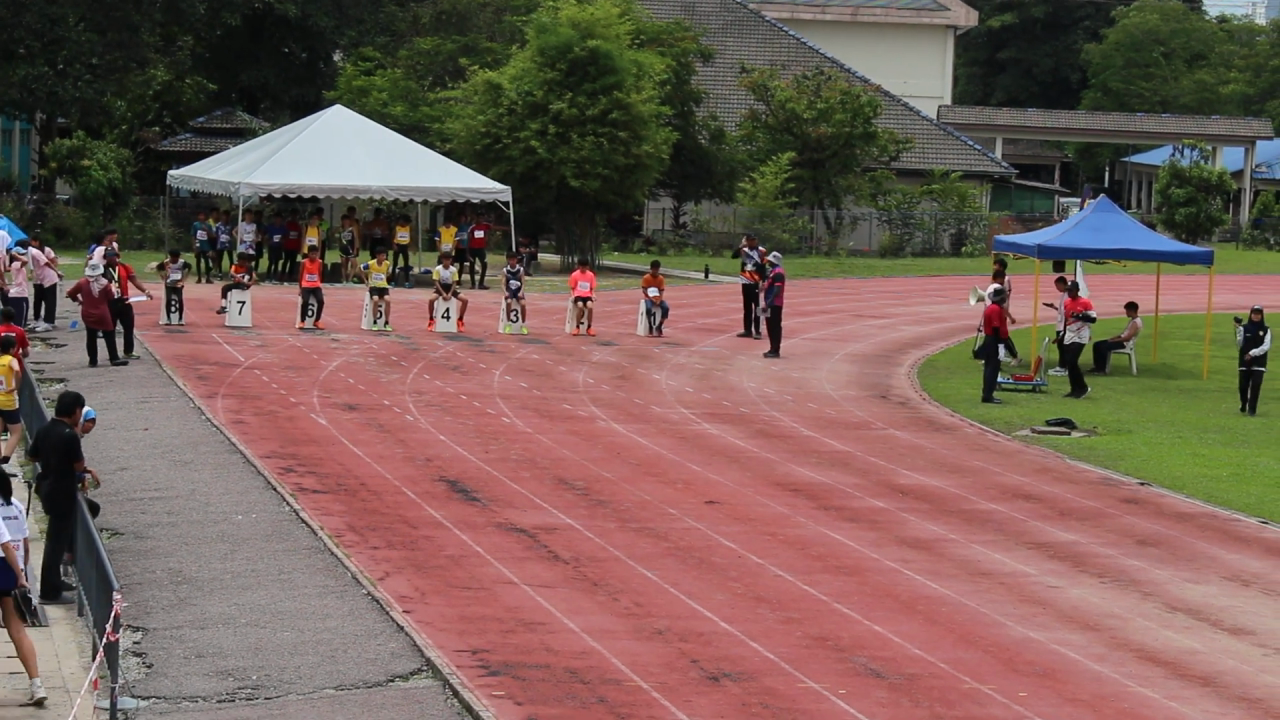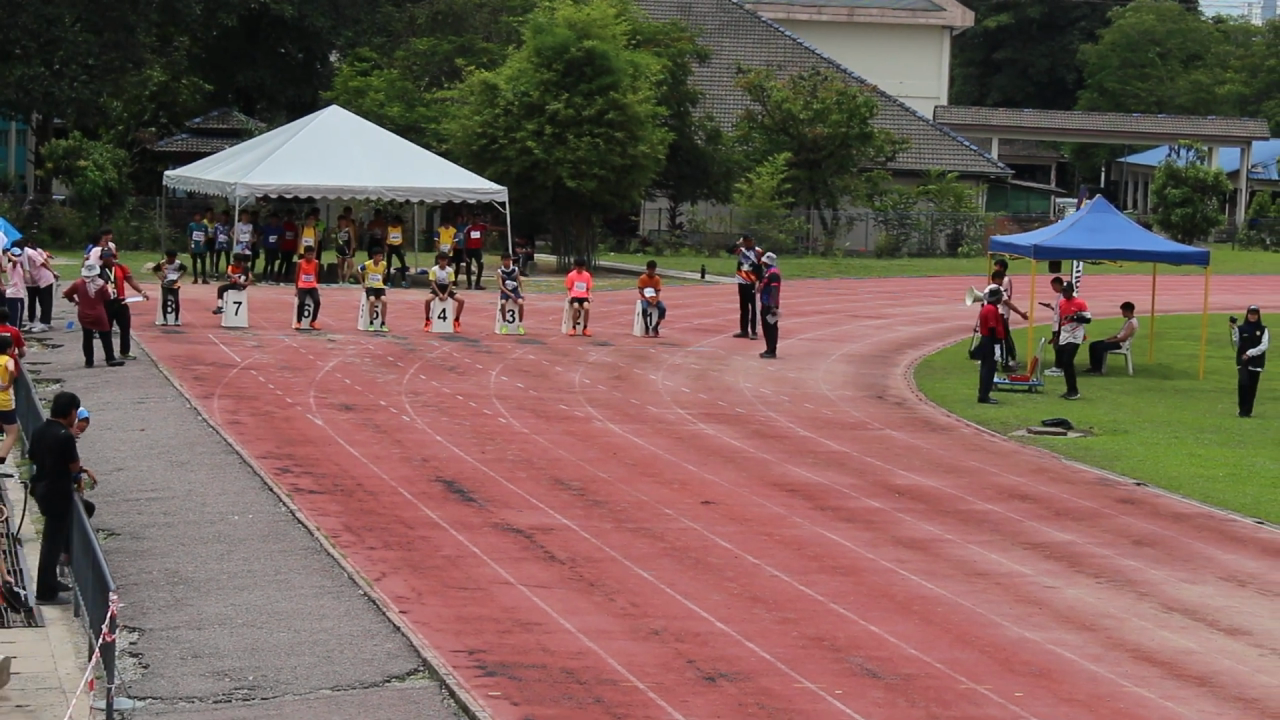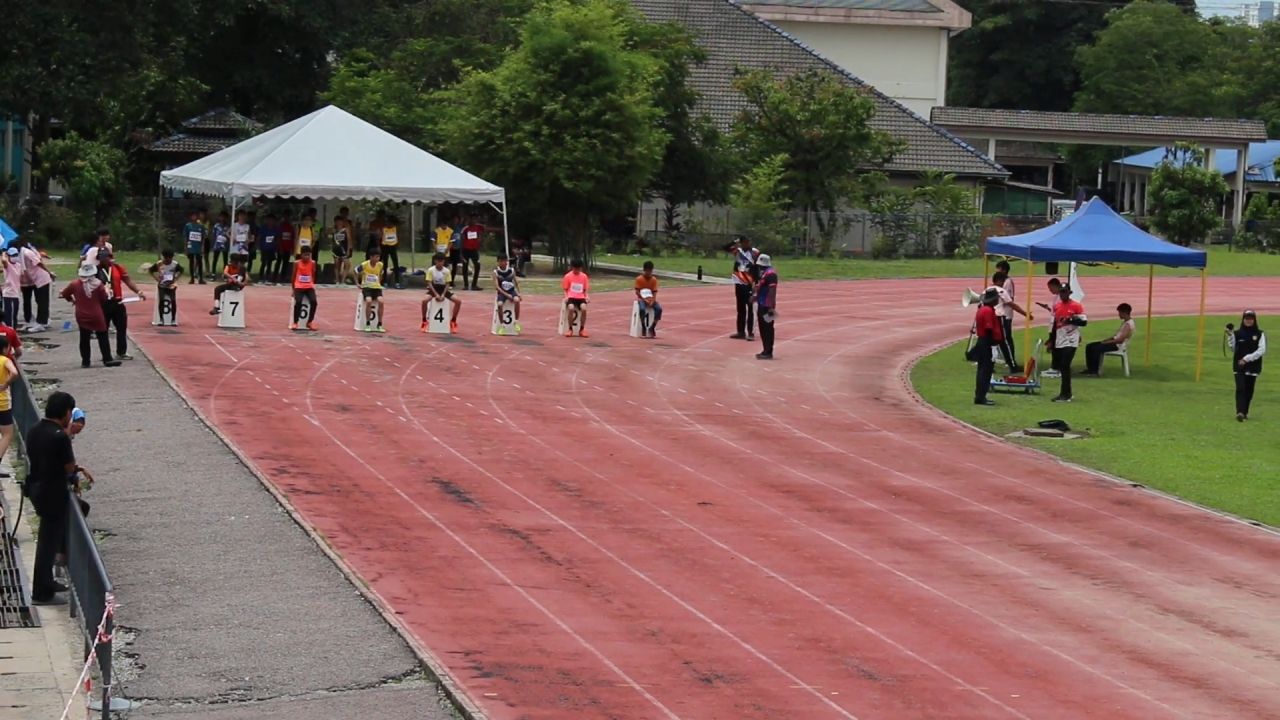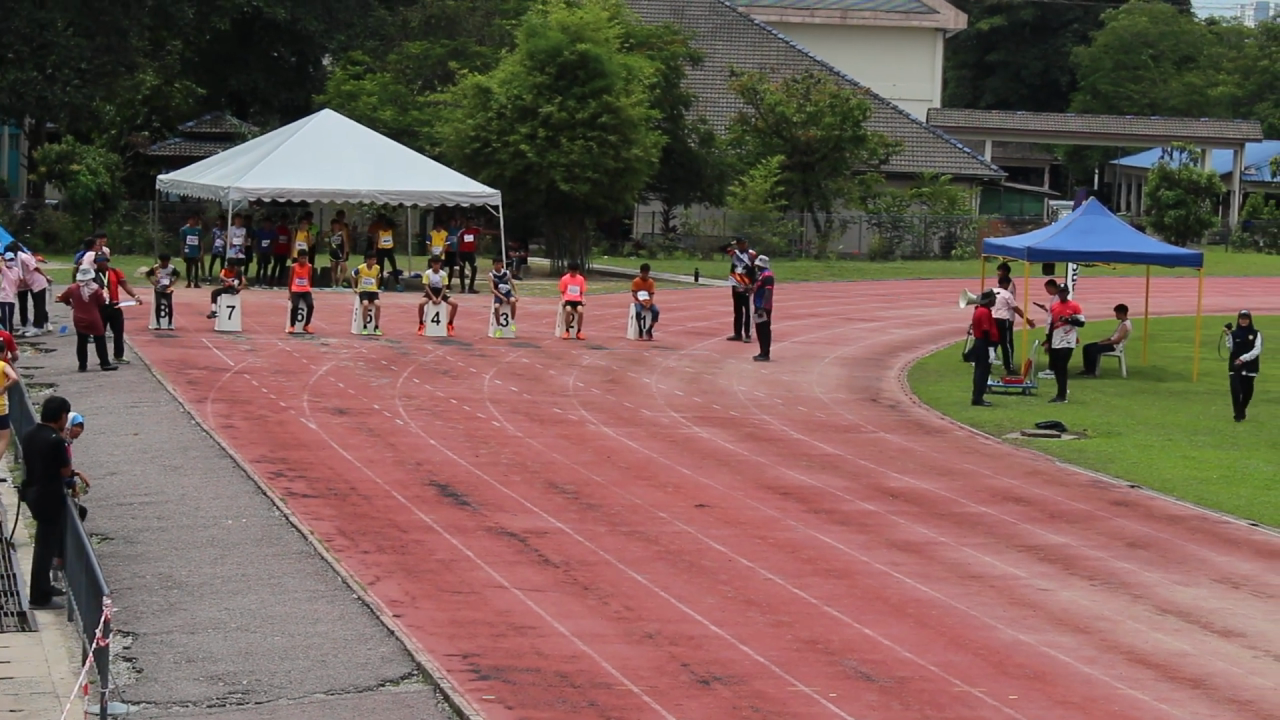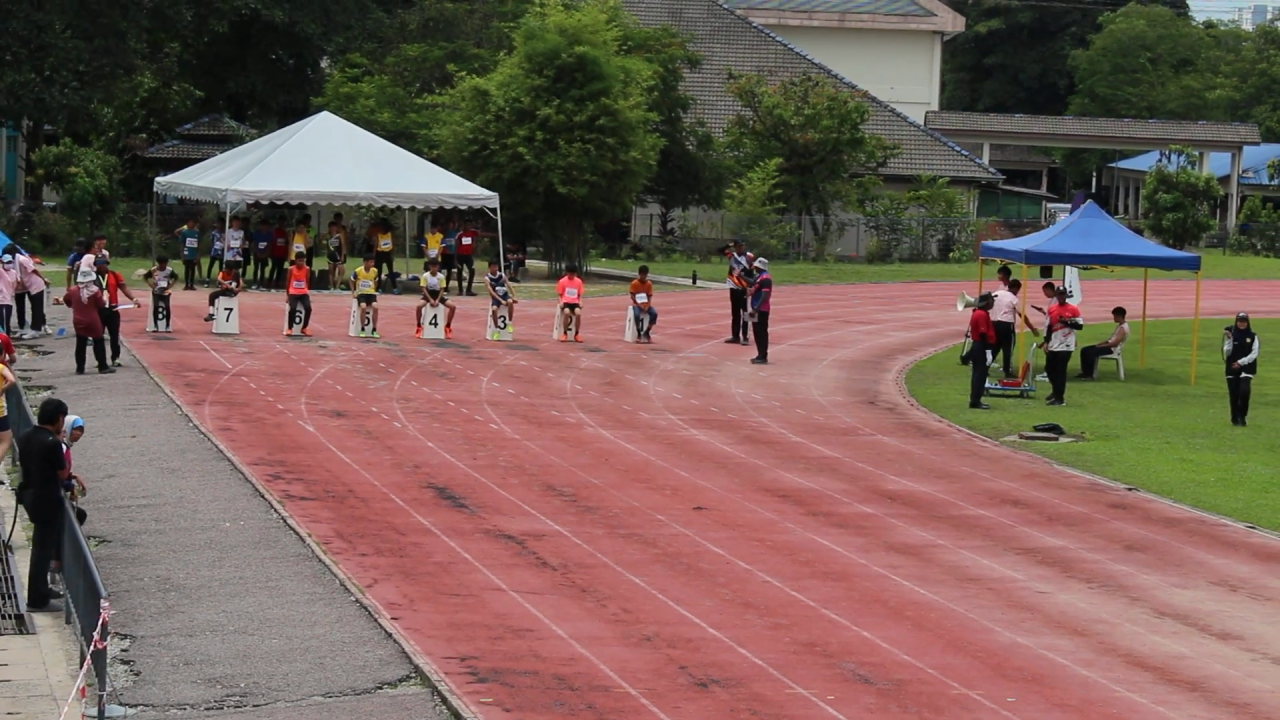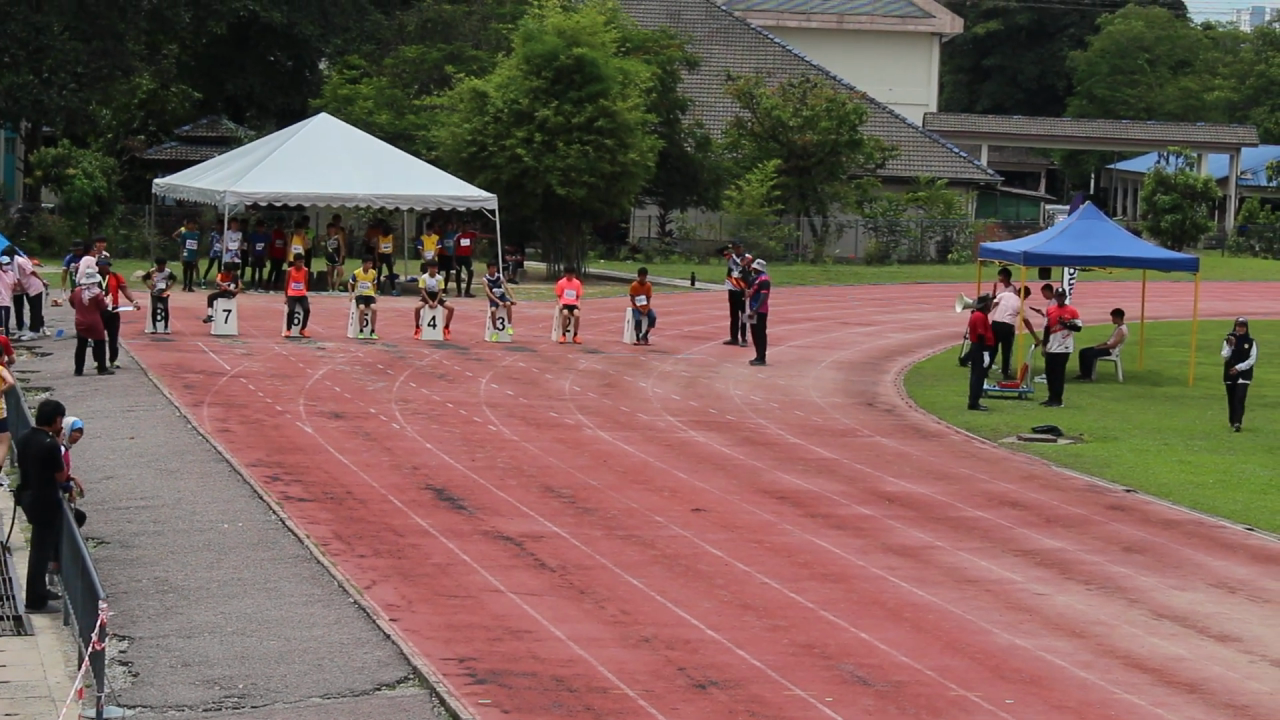
dt=0.2s
person 1, frame 1
left shoulder: (44, 430)
right shoulder: (69, 436)
left elbow: (32, 456)
right elbow: (79, 467)
left hip: (47, 487)
right hip: (62, 492)
left knee: (56, 537)
right knee: (57, 540)
left ankle: (53, 581)
right ankle: (49, 591)
person 1, frame 2
left shoulder: (39, 431)
right shoulder: (65, 436)
left elbow: (32, 458)
right elbow: (75, 467)
left hip: (43, 488)
right hip: (57, 493)
left knee: (52, 538)
right knee: (53, 541)
left ankle: (50, 582)
right ankle: (46, 592)
person 1, frame 3
left shoulder: (34, 431)
right shoulder: (60, 437)
right elbow: (70, 468)
left hip: (37, 488)
right hip: (52, 494)
left knee: (48, 538)
right knee: (49, 542)
left ankle: (46, 582)
right ankle: (42, 593)
person 1, frame 4
left shoulder: (29, 435)
right shoulder: (55, 440)
right elbow: (66, 472)
right wrist: (62, 442)
left hip: (33, 493)
right hip: (48, 498)
left knee: (45, 543)
right knee: (46, 546)
left ankle: (43, 586)
right ankle: (39, 597)
person 1, frame 5
left shoulder: (25, 438)
right shoulder: (52, 443)
right elbow: (63, 474)
right wrist: (59, 443)
left hip: (30, 495)
right hip: (46, 500)
left knee: (42, 545)
right knee: (43, 548)
left ankle: (40, 589)
right ankle: (37, 600)
person 1, frame 6
left shoulder: (24, 439)
right shoulder: (50, 445)
right elbow: (60, 477)
left hip: (28, 496)
right hip: (44, 501)
left knee: (41, 546)
right knee: (41, 549)
left ankle: (39, 590)
right ankle: (35, 601)
